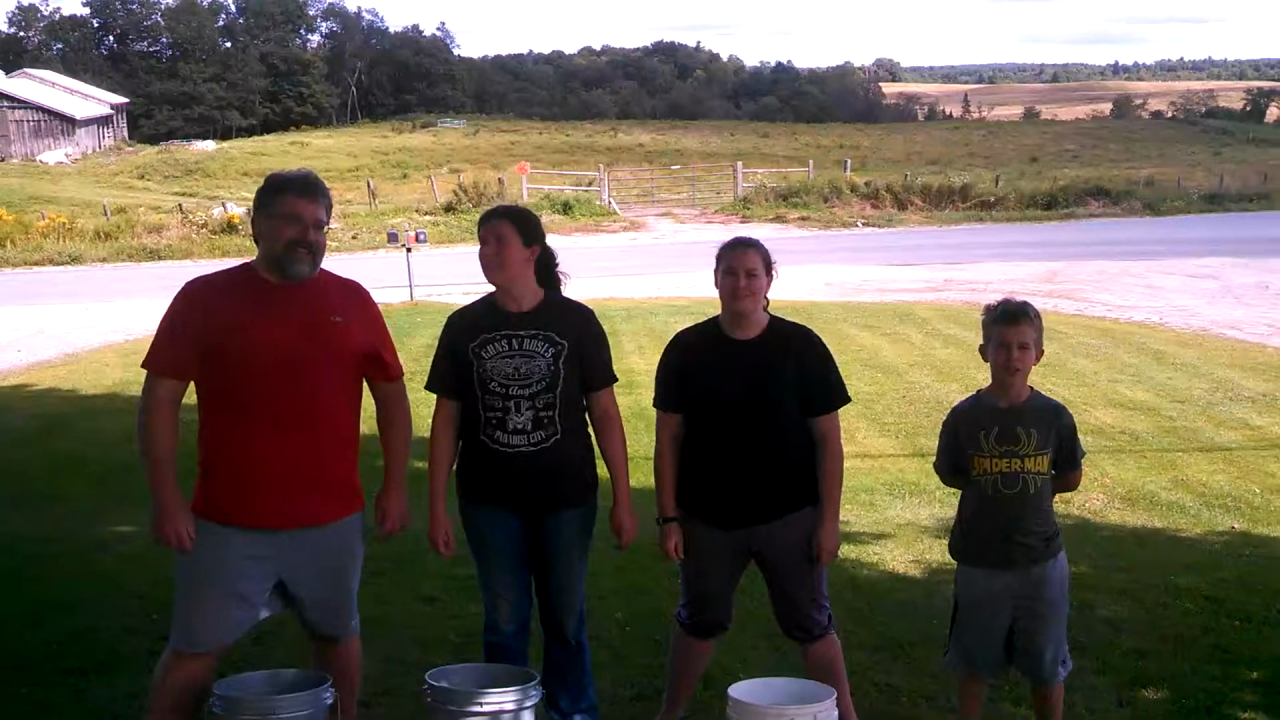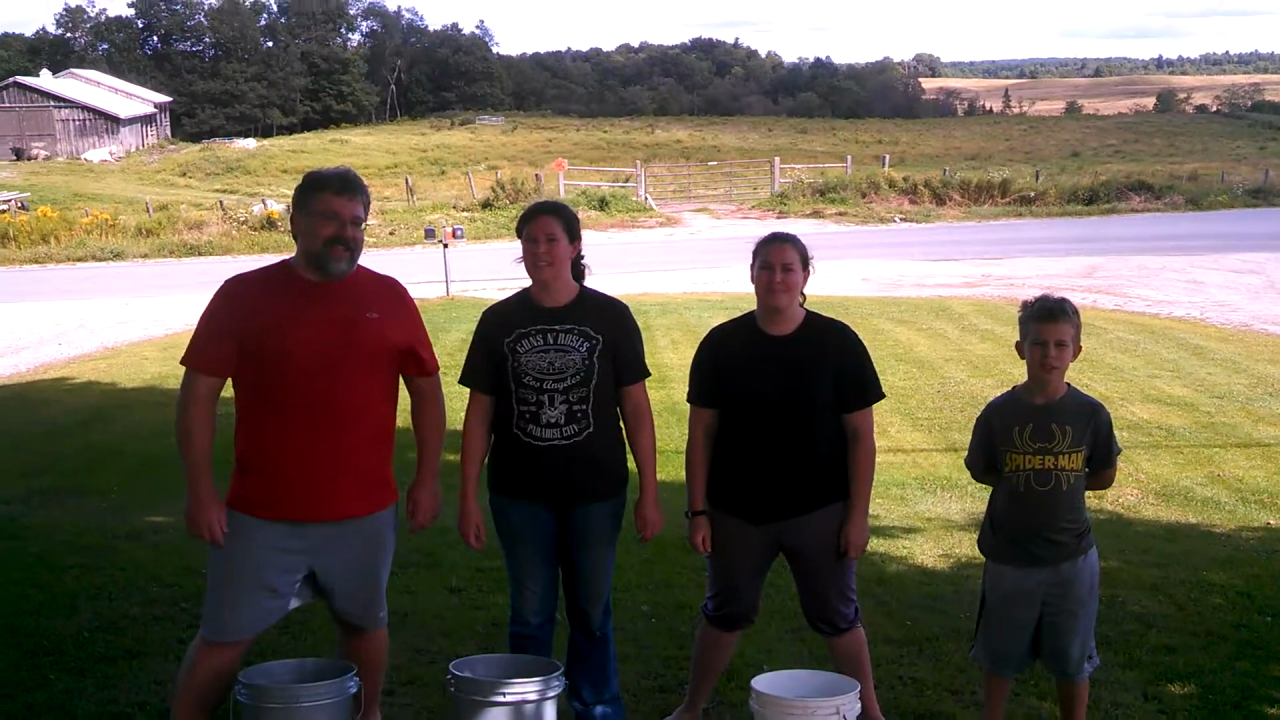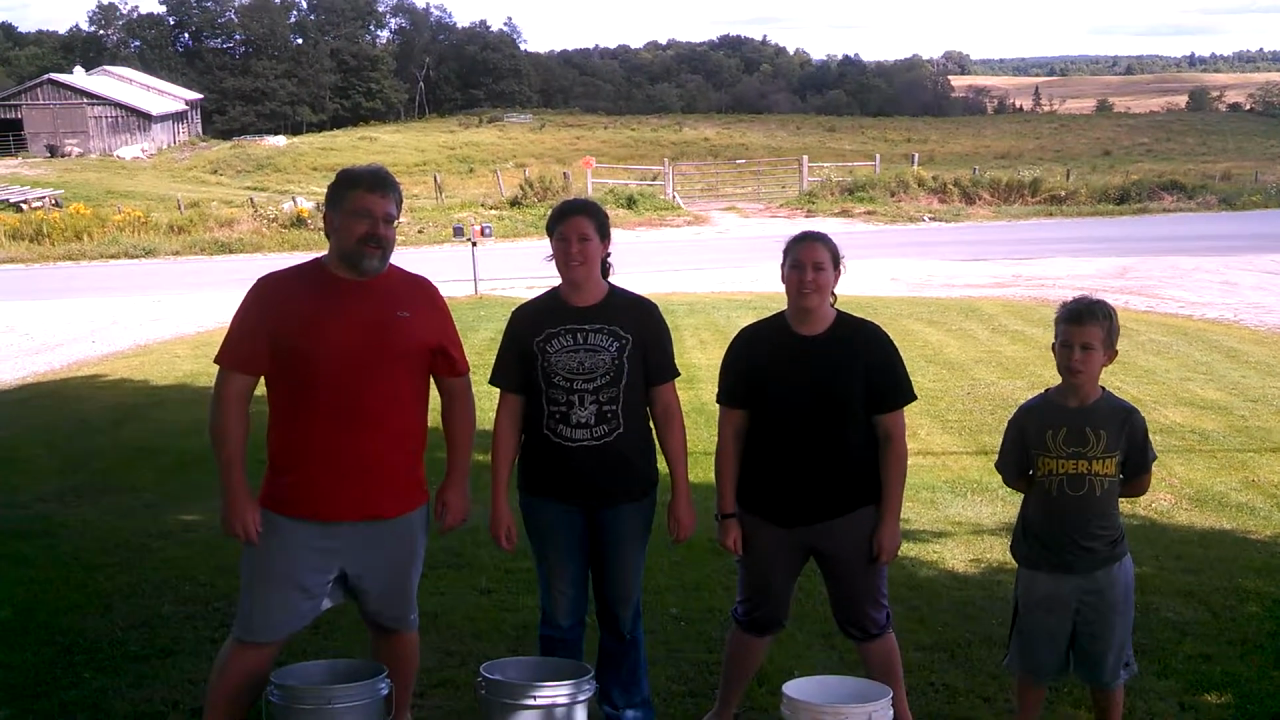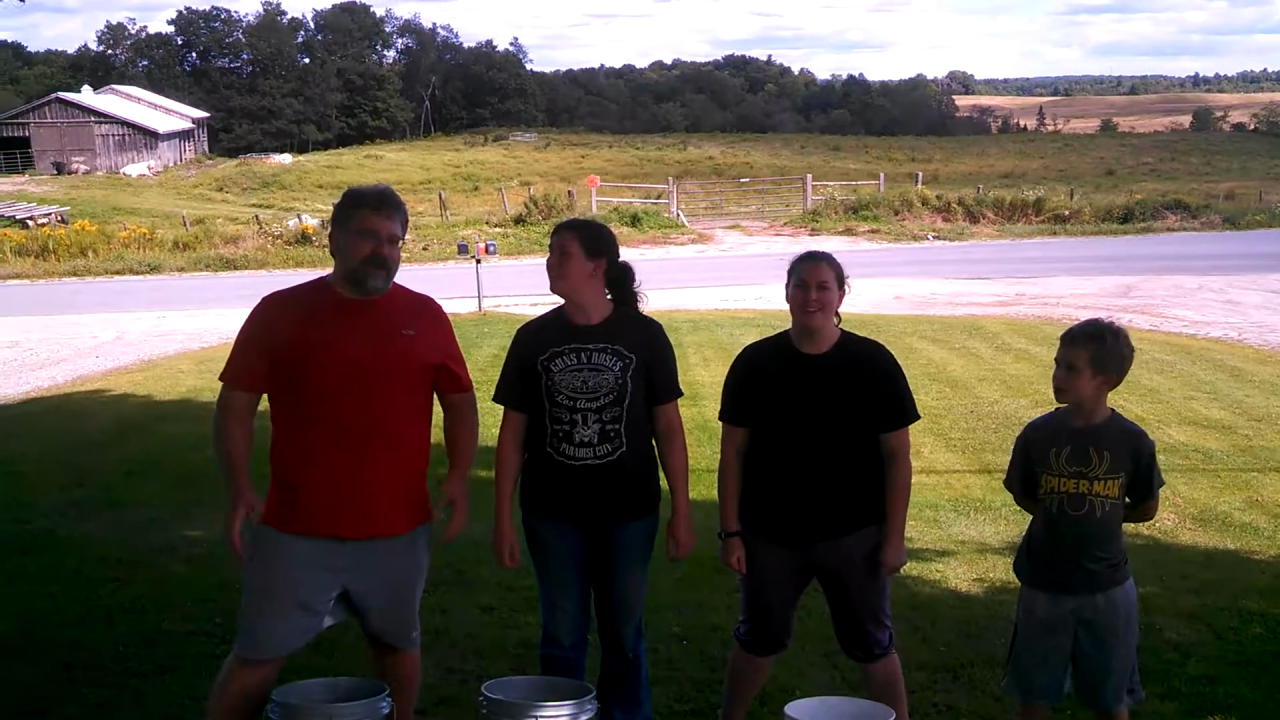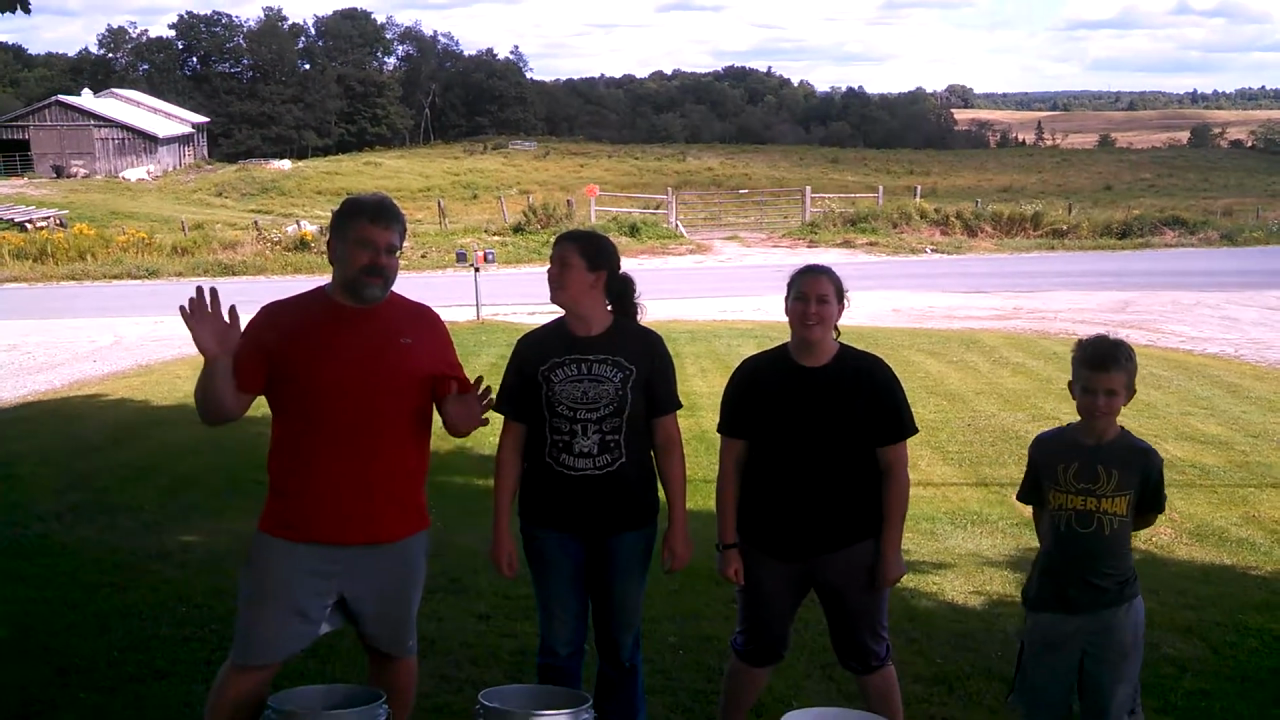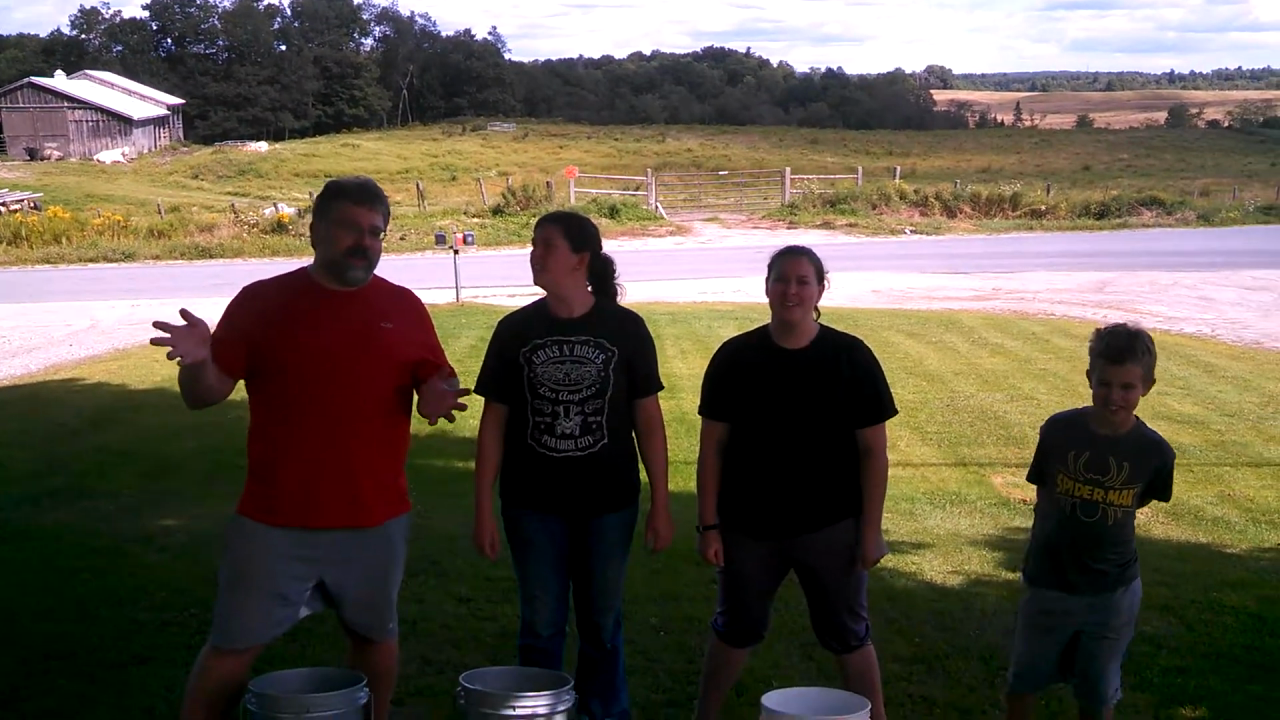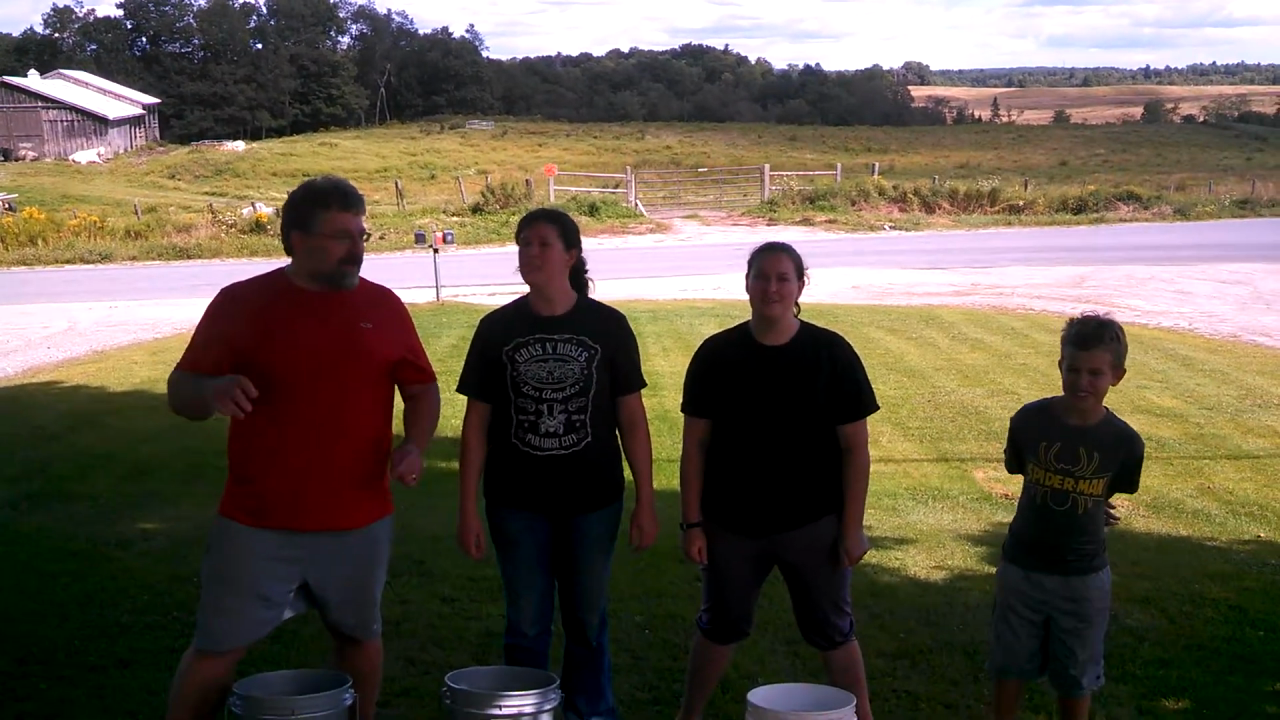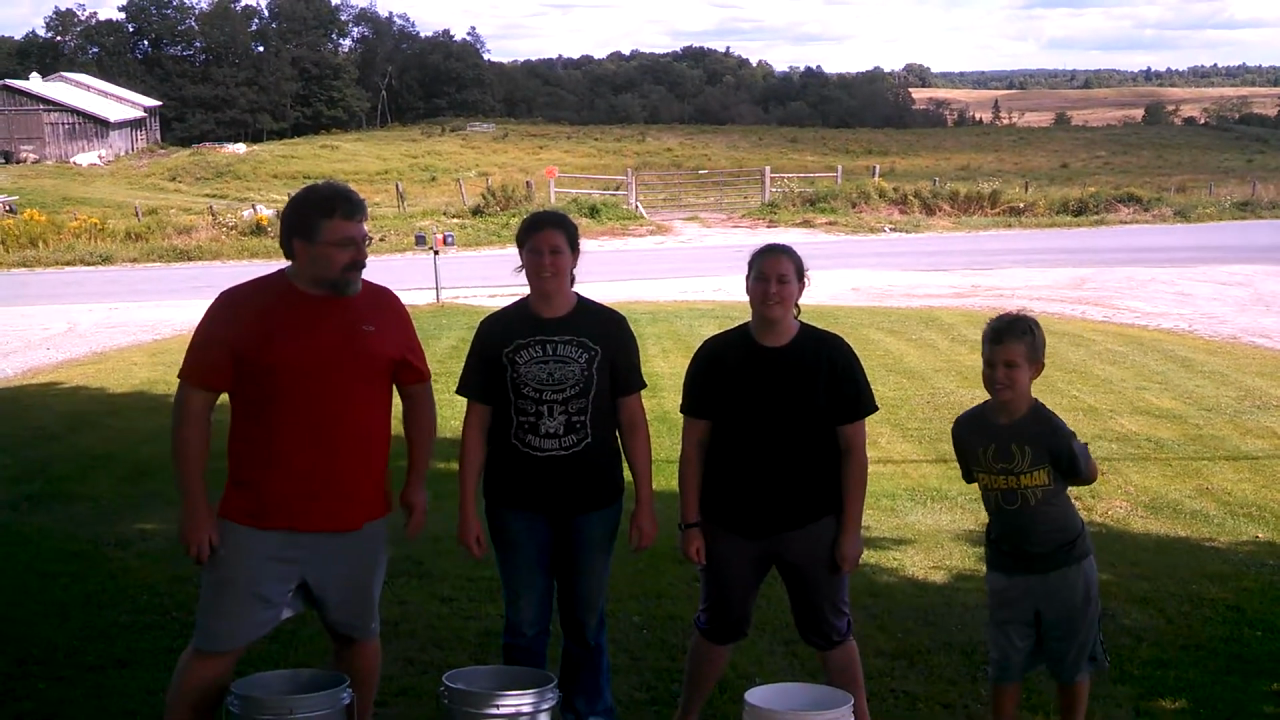
dt=0.4s
person 1, frame 1
left shoulder: (352, 301)
right shoulder: (204, 298)
left elbow: (390, 391)
right elbow: (160, 396)
left wrist: (395, 484)
right wrist: (165, 496)
left hip: (331, 518)
right hip: (228, 521)
left knee: (336, 633)
right knee: (195, 647)
person 1, frame 2
left shoulder: (389, 297)
right shoulder: (243, 295)
left elbow: (425, 387)
right elbow: (199, 392)
left wrist: (427, 477)
right wrist: (200, 490)
left hip: (364, 511)
right hip: (261, 514)
left knee: (364, 623)
right knee: (223, 637)
person 1, frame 3
left shoulder: (420, 296)
right shoulder: (275, 293)
left elbow: (456, 387)
right elbow: (232, 391)
left wrist: (458, 478)
right wrist: (235, 490)
left hip: (395, 512)
right hip: (294, 514)
left knee: (395, 625)
right knee: (256, 638)
person 1, frame 4
left shoulder: (425, 315)
right shoulder: (280, 311)
left elbow: (459, 401)
right elbow: (235, 405)
left wrist: (458, 475)
right wrist: (240, 486)
left hip: (398, 528)
right hip: (296, 531)
left knee: (396, 641)
right knee: (257, 654)
person 1, frame 5
left shoulder: (422, 324)
right shoulder: (279, 320)
left elbow: (457, 403)
right elbow: (219, 411)
left wrist: (461, 416)
right wrist: (218, 362)
left hip: (395, 536)
right hip: (294, 537)
left knee: (393, 650)
right knee: (254, 660)
person 1, frame 6
left shoulder: (403, 307)
right shoulder: (261, 300)
left elbow: (438, 382)
right elbow: (205, 394)
left wrist: (435, 399)
right wrist: (198, 362)
left hip: (374, 519)
right hip: (274, 520)
left knee: (374, 633)
right knee: (232, 644)
person 1, frame 7
left shoulder: (382, 306)
right shoulder: (240, 303)
left elbow: (422, 386)
right elbow: (181, 395)
left wrist: (415, 443)
right wrist: (214, 389)
left hip: (359, 520)
right hip: (258, 522)
left knee: (359, 634)
right knee: (216, 646)
person 1, frame 8
left shoulder: (383, 306)
right shoulder: (238, 307)
left elbow: (417, 393)
right elbow: (192, 403)
left wrist: (417, 479)
right wrist: (194, 502)
left hip: (358, 521)
right hip: (257, 523)
left knee: (357, 634)
right knee: (215, 647)
person 2, frame 1
left shoulder: (575, 321)
right shoulder: (464, 326)
left elbow: (604, 412)
right elbow: (446, 418)
left wrist: (622, 498)
right wrist: (437, 504)
left hip: (565, 497)
right hip: (489, 500)
left knee: (565, 620)
right knee: (504, 621)
person 2, frame 2
left shoulder: (610, 316)
right shoulder: (499, 320)
left elbow: (635, 406)
right elbow: (480, 411)
left wrist: (649, 492)
right wrist: (468, 496)
left hip: (595, 490)
right hip: (520, 492)
left knee: (591, 611)
right knee: (530, 612)
person 2, frame 3
left shoulder: (640, 315)
right shoulder: (528, 320)
left elbow: (665, 406)
right elbow: (510, 412)
left wrist: (681, 493)
right wrist: (499, 498)
left hip: (625, 491)
right hip: (550, 494)
left knee: (621, 614)
right knee: (560, 616)
person 2, frame 4
left shoulder: (644, 335)
right shoulder: (533, 338)
left elbow: (668, 426)
right elbow: (513, 430)
left wrist: (682, 512)
right wrist: (502, 516)
left hip: (628, 512)
right hip: (552, 513)
left knee: (623, 632)
right knee: (562, 634)
person 2, frame 5
left shoulder: (644, 347)
right shoulder: (534, 348)
left elbow: (666, 438)
right elbow: (513, 440)
left wrist: (679, 523)
right wrist: (501, 526)
left hip: (626, 522)
right hip: (550, 522)
left knee: (620, 643)
right knee: (559, 643)
person 2, frame 6
left shoulder: (625, 327)
right shoulder: (514, 329)
left elbow: (648, 419)
right elbow: (494, 421)
left wrist: (660, 503)
right wrist: (483, 507)
left hip: (608, 503)
right hip: (533, 504)
left knee: (602, 624)
right knee: (541, 625)
person 2, frame 7
left shoulder: (607, 325)
right shoulder: (497, 329)
left elbow: (631, 416)
right elbow: (477, 421)
left wrist: (645, 501)
right wrist: (467, 507)
left hip: (592, 500)
right hip: (517, 502)
left knee: (587, 621)
right knee: (526, 624)
person 2, frame 8
left shoulder: (608, 327)
right shoulder: (497, 330)
left elbow: (631, 417)
right elbow: (477, 422)
left wrist: (645, 501)
right wrist: (467, 507)
left hip: (592, 501)
right hip: (517, 503)
left knee: (585, 621)
right knee: (524, 623)
person 3, frame 1
left shoulder: (802, 346)
right shoulder: (686, 349)
left elbow: (827, 439)
right elbow: (669, 437)
left wrist: (828, 519)
right wrist: (669, 517)
left hip: (789, 515)
right hip: (708, 517)
left knee: (811, 624)
right knee: (698, 621)
person 3, frame 2
left shoulder: (837, 342)
right shoulder: (722, 344)
left elbow: (860, 434)
right elbow: (702, 432)
left wrist: (858, 514)
right wrist: (698, 510)
left hip: (820, 510)
right hip: (738, 510)
left knee: (838, 618)
right knee: (724, 613)
person 3, frame 3
left shoulder: (869, 343)
right shoulder: (751, 344)
left elbow: (892, 436)
right elbow: (731, 433)
left wrist: (890, 519)
right wrist: (728, 512)
left hip: (851, 514)
right hip: (767, 514)
left knee: (869, 623)
right knee: (754, 618)
person 3, frame 4
left shoulder: (872, 362)
right shoulder: (755, 362)
left elbow: (896, 454)
right elbow: (734, 451)
left wrist: (894, 537)
right wrist: (731, 531)
left hip: (854, 534)
right hip: (771, 534)
left knee: (872, 644)
right knee: (758, 638)
person 3, frame 5
left shoulder: (871, 375)
right shoulder: (754, 375)
left elbow: (894, 468)
right elbow: (732, 464)
left wrist: (891, 549)
right wrist: (728, 542)
left hip: (852, 546)
right hip: (768, 546)
left knee: (868, 654)
right knee: (755, 649)
person 3, frame 6
left shoulder: (851, 357)
right shoulder: (734, 357)
left elbow: (873, 450)
right elbow: (713, 446)
left wrist: (871, 530)
right wrist: (709, 524)
left hip: (831, 526)
right hip: (748, 526)
left knee: (848, 635)
right knee: (734, 630)
person 3, frame 7
left shoulder: (832, 353)
right shoulder: (716, 354)
left elbow: (854, 446)
right elbow: (695, 443)
left wrist: (852, 526)
right wrist: (692, 522)
left hip: (813, 522)
right hip: (732, 523)
left knee: (833, 630)
right knee: (719, 627)
person 3, frame 8
left shoulder: (832, 354)
right shoulder: (716, 355)
left elbow: (853, 448)
right elbow: (695, 444)
left wrist: (850, 528)
right wrist: (691, 522)
left hip: (812, 523)
right hip: (730, 523)
left knee: (830, 631)
right knee: (717, 626)
person 4, frame 1
left shoulder: (1055, 416)
right shoulder: (964, 416)
left elbow: (1070, 479)
right elbow: (949, 476)
left wrist: (1031, 490)
right wrist: (988, 489)
left hip: (1041, 560)
right hip: (979, 560)
left knee: (1047, 664)
right knee: (974, 660)
person 4, frame 2
left shoulder: (1090, 413)
right shoulder: (999, 412)
left elbow: (1105, 477)
right elbow: (980, 472)
left wrist: (1061, 487)
right wrist: (1022, 487)
left hip: (1072, 557)
right hip: (1009, 556)
left knee: (1073, 660)
right knee: (1000, 656)
person 4, frame 3
left shoulder: (1125, 418)
right shoulder: (1031, 415)
left elbow: (1139, 484)
right elbow: (1013, 478)
left wrist: (1096, 493)
right wrist: (1052, 493)
left hip: (1106, 564)
right hip: (1042, 564)
left knee: (1108, 669)
right knee: (1034, 664)
person 4, frame 4
left shoulder: (1132, 441)
right shoulder: (1038, 434)
left elbow: (1146, 508)
left wrist: (1101, 515)
right wrist: (1062, 518)
left hip: (1107, 586)
right hip: (1044, 584)
right knee: (1035, 685)
person 4, frame 5
left shoulder: (1142, 458)
right shoulder: (1046, 447)
left elbow: (1147, 517)
left wrist: (1103, 531)
right wrist: (1060, 548)
left hip: (1116, 605)
right hip: (1051, 600)
person 4, frame 6
left shoulder: (1154, 451)
right shoulder: (1058, 429)
left wrist: (1102, 518)
right wrist: (1042, 543)
left hip: (1113, 590)
right hip: (1048, 579)
right knee: (1025, 674)
person 4, frame 7
left shoulder: (1124, 442)
right shoulder: (1029, 419)
left elbow: (1110, 493)
right wrist: (1050, 510)
left hip: (1083, 575)
right hip: (1022, 566)
left knee: (1076, 673)
right knee: (1010, 664)
person 4, frame 8
left shoulder: (1050, 430)
right shoulder: (966, 427)
left elbow: (1087, 474)
left wrist: (1046, 498)
right wrist: (1014, 511)
left hip: (1065, 562)
right hip: (1007, 567)
left knee: (1072, 662)
right knee: (1005, 663)
